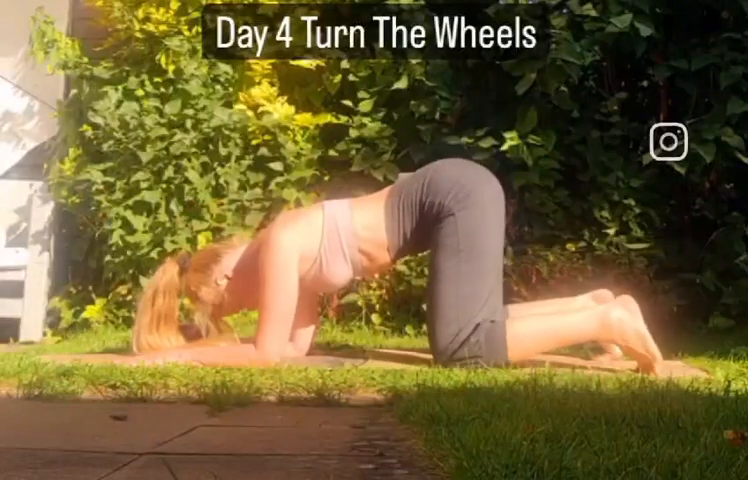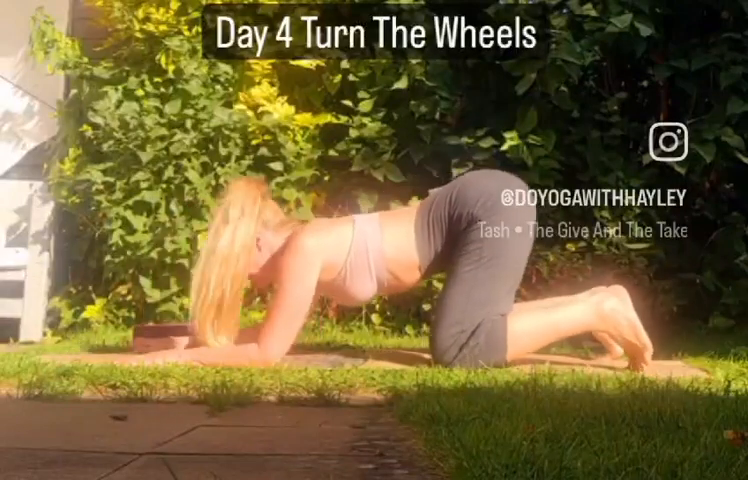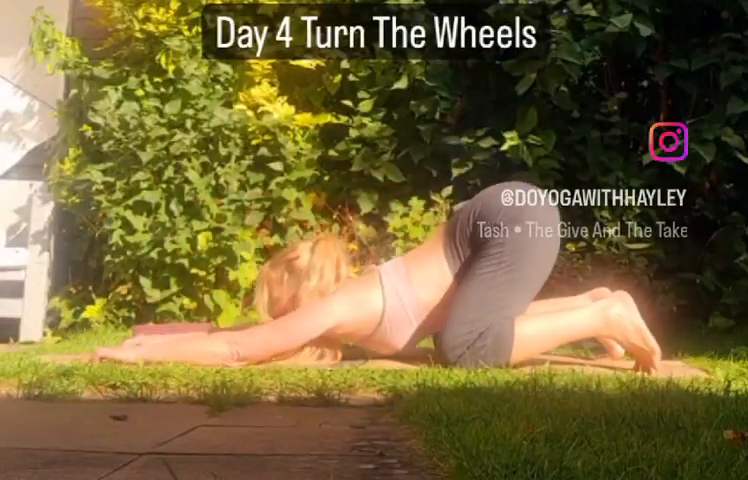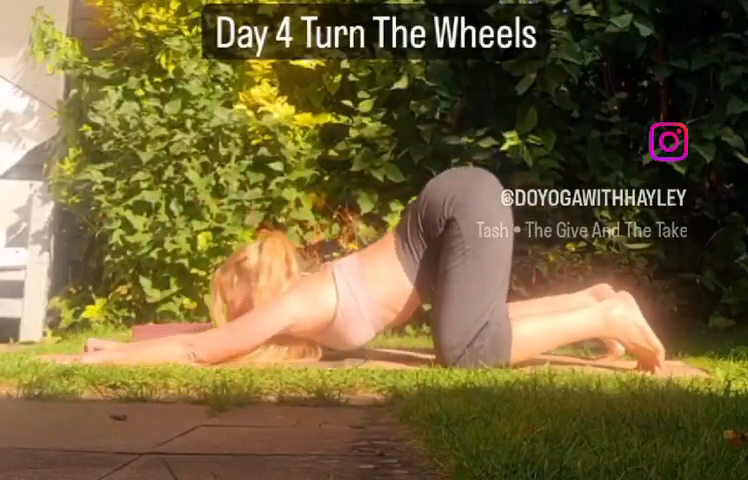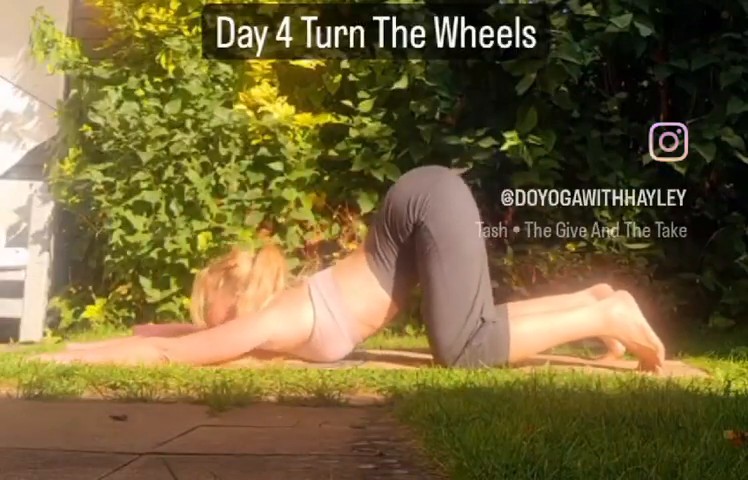
dt=1s
person 1, frame 1
left shoulder: (277, 249)
right shoulder: (295, 259)
left elbow: (267, 354)
right elbow: (294, 346)
left wrist: (184, 356)
right wrist: (203, 341)
left hip: (458, 193)
right hip: (456, 194)
left knee: (460, 344)
right knee: (468, 321)
left ankle: (608, 321)
right ankle: (589, 303)
person 1, frame 2
left shoulder: (301, 249)
right shoulder: (304, 245)
left elbow: (267, 353)
right elbow: (268, 332)
left wrist: (182, 357)
right wrist: (189, 340)
left hip: (489, 207)
right hip: (485, 204)
left knee: (458, 347)
right knee: (475, 325)
left ankle: (599, 312)
right ankle: (594, 300)
person 1, frame 3
left shoulder: (337, 308)
right shoulder: (346, 301)
left elbow: (235, 348)
right elbow: (241, 331)
left wrist: (142, 353)
right wrist: (160, 336)
left hip: (517, 217)
right hip: (505, 218)
left knee: (464, 347)
right knee: (481, 324)
left ankle: (604, 318)
right ankle: (593, 303)
person 1, frame 4
left shoulder: (295, 305)
right shoulder: (303, 301)
left elbow: (197, 350)
right elbow: (208, 333)
left wrist: (115, 357)
right wrist: (132, 339)
left hip: (464, 203)
right hip: (458, 204)
left knee: (464, 350)
right knee: (475, 328)
left ankle: (605, 317)
right ankle: (593, 298)
person 1, frame 5
left shoulder: (271, 323)
right shoulder: (275, 310)
left elbow: (169, 352)
right elbow: (200, 332)
left wrist: (88, 353)
right wrist: (138, 332)
left hip: (428, 203)
right hip: (425, 203)
left knee: (465, 351)
right knee: (474, 329)
left ankle: (604, 317)
right ankle: (593, 299)
